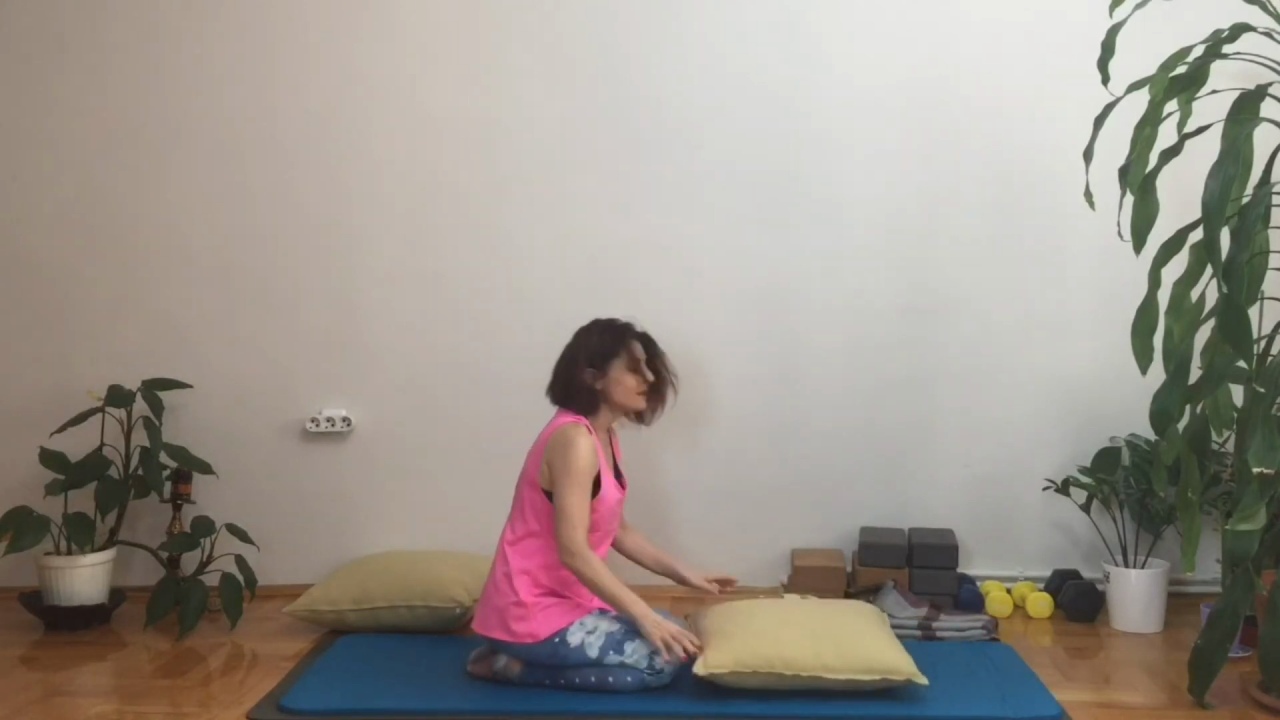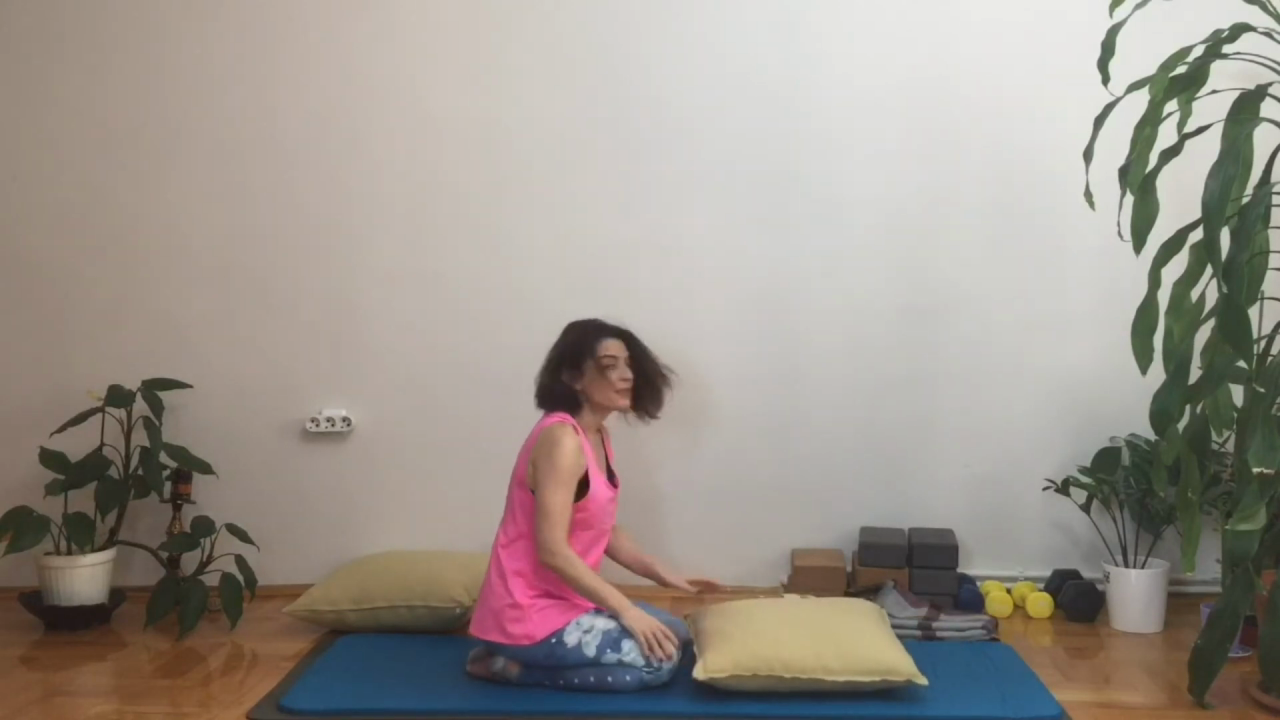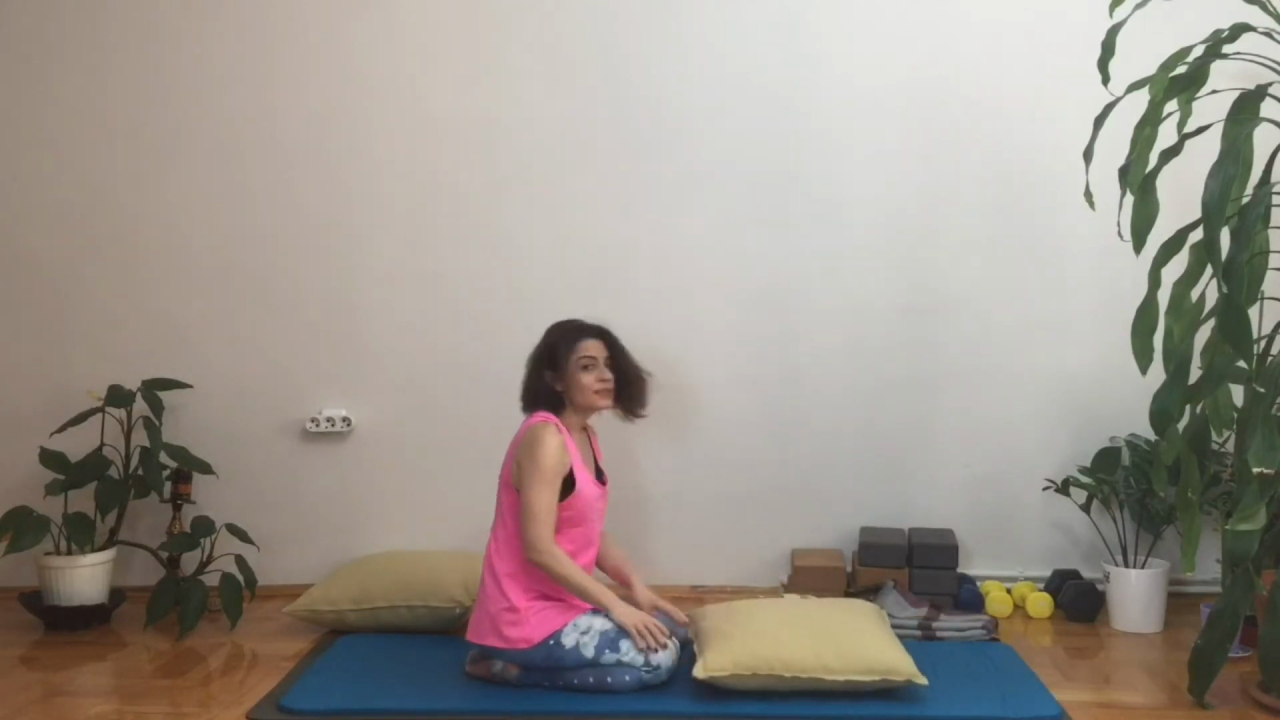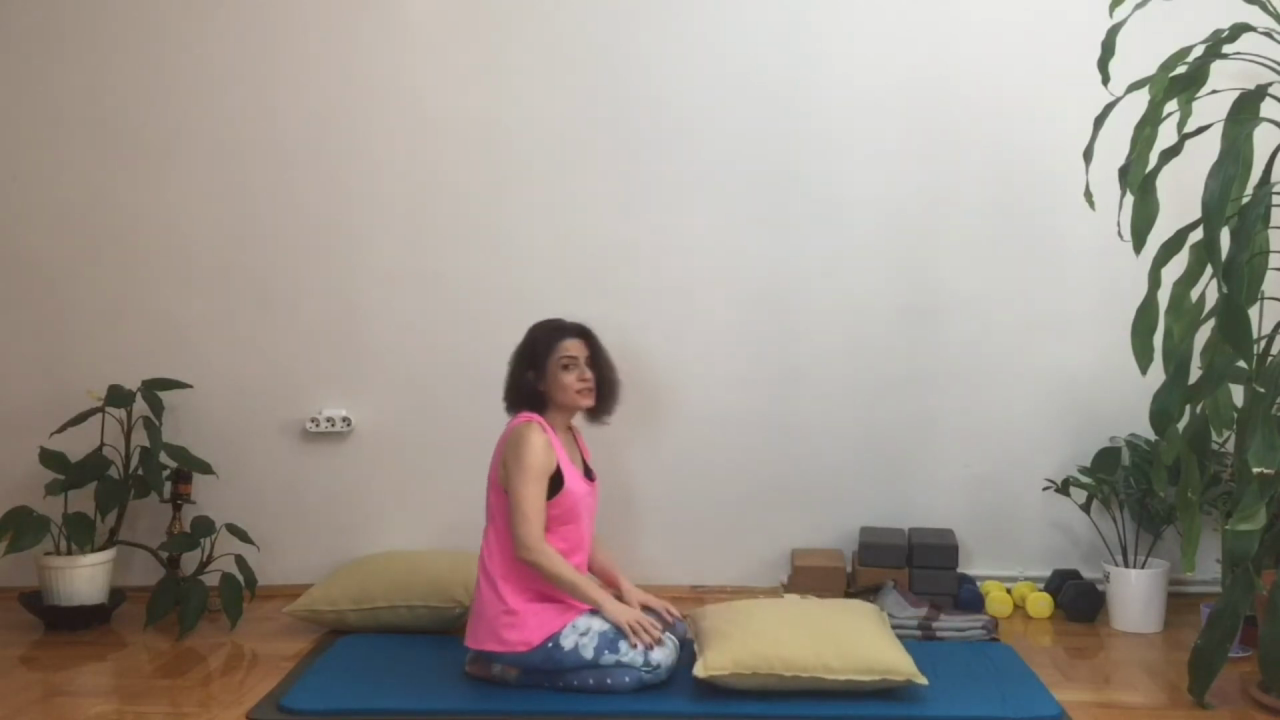
dt=0.1s
person 1, frame 1
left shoulder: (604, 436)
right shoulder: (574, 438)
left elbow: (618, 530)
right elbow: (574, 551)
left wrist: (684, 573)
right wrist: (646, 618)
left hip: (567, 596)
right hip: (531, 610)
left knee: (672, 636)
right knee: (659, 659)
left ankle: (525, 655)
right ankle: (513, 664)
person 1, frame 2
left shoulder: (597, 436)
right shoulder: (562, 438)
left elbow: (604, 531)
right elbow: (552, 550)
left wrist: (662, 573)
right wrist: (625, 610)
left hip: (565, 598)
right hip: (528, 613)
left knee: (673, 632)
right knee: (657, 659)
left ankle: (529, 656)
right ankle: (514, 664)
person 1, frame 3
left shoulder: (584, 436)
right shoulder: (545, 437)
right elbow: (538, 548)
left wrist: (634, 584)
right wrist: (616, 606)
left hip: (561, 599)
right hip: (525, 615)
left knee: (671, 631)
right knee: (657, 656)
left ankle: (536, 657)
right ankle: (513, 665)
person 1, frame 4
left shoulder: (570, 437)
right shoulder: (530, 437)
right elbow: (529, 547)
left wrist: (623, 586)
right wrist: (606, 602)
left hip: (557, 600)
right hip: (521, 618)
left knee: (670, 628)
right knee: (657, 656)
left ankle: (530, 658)
right ankle: (513, 666)
